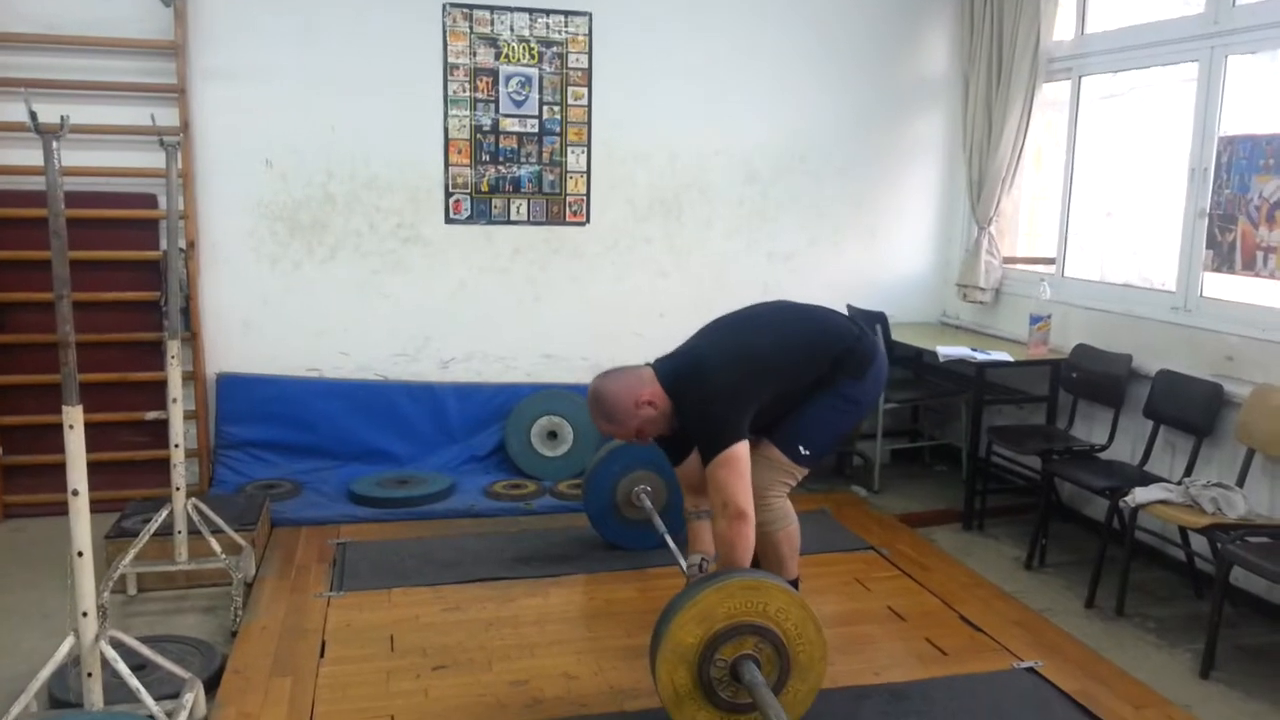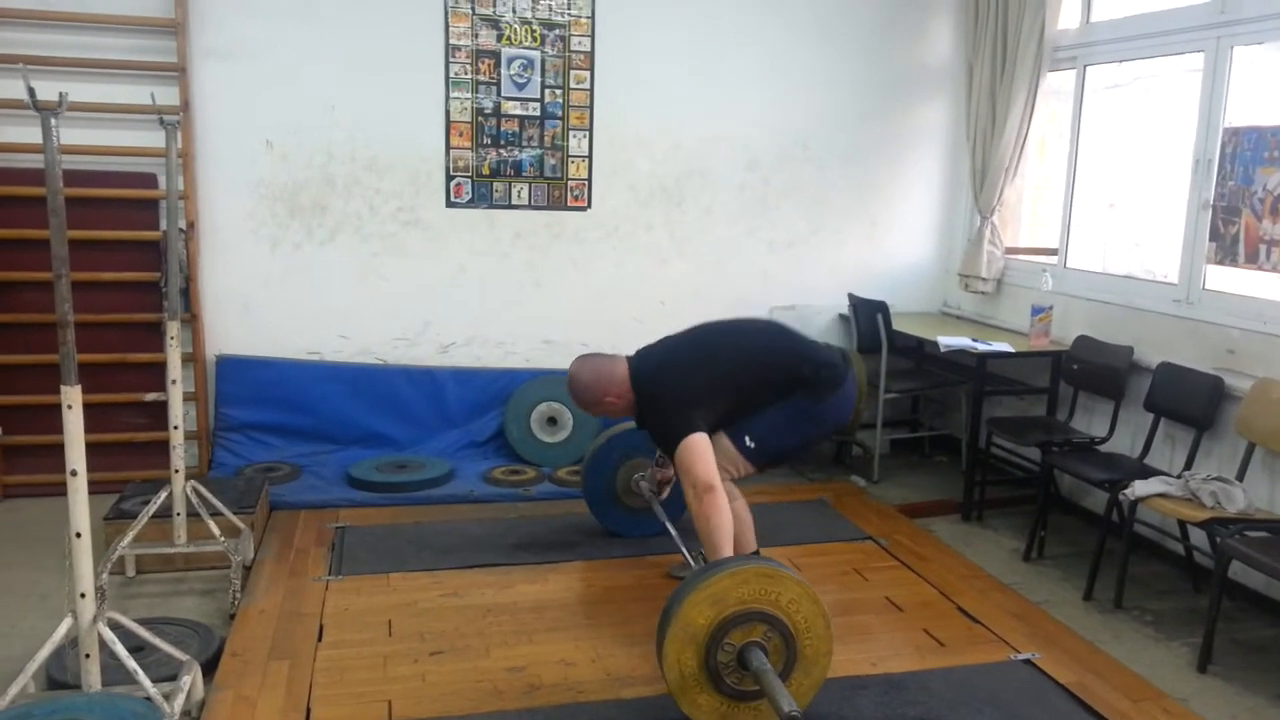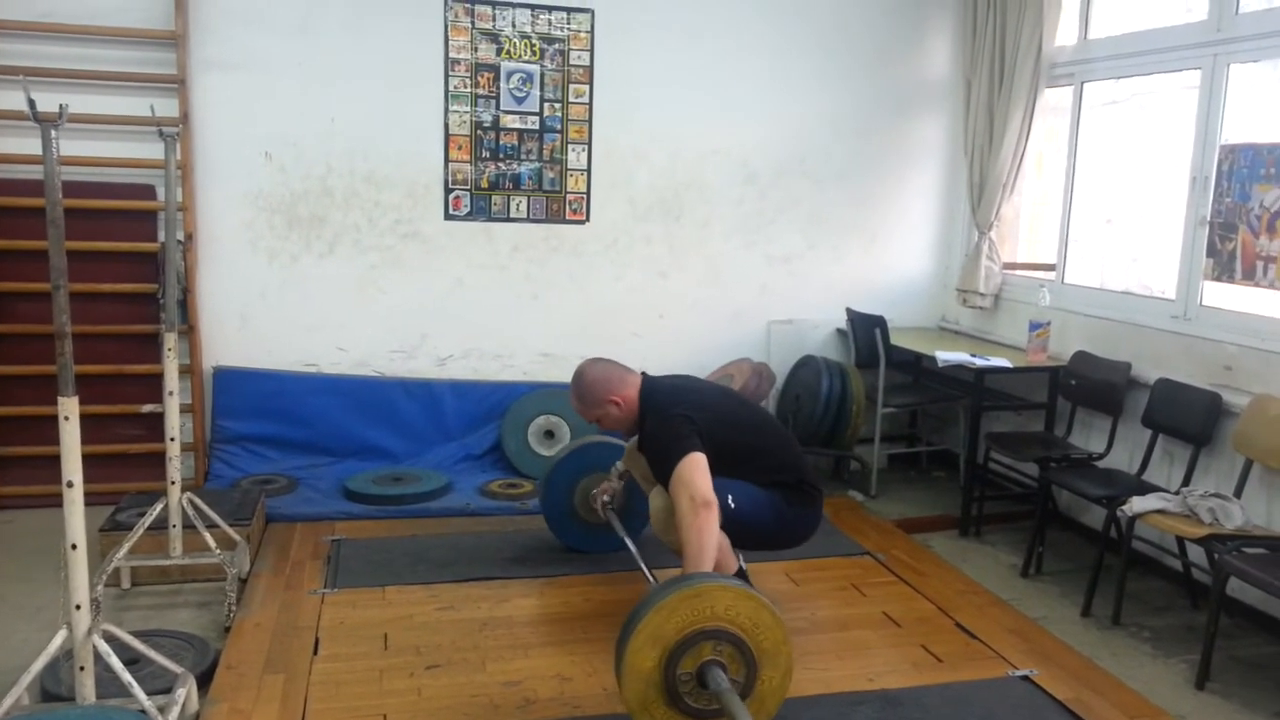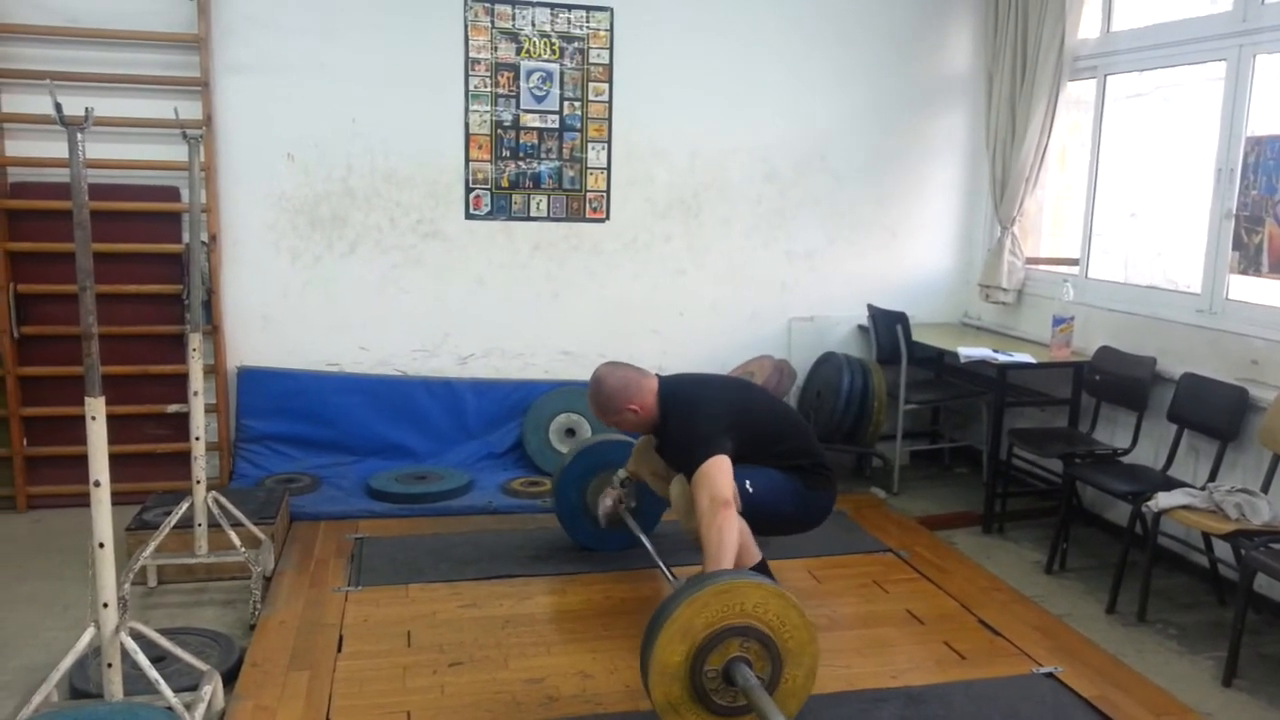
dt=1s
person 1, frame 1
left shoulder: (708, 400)
right shoulder: (670, 393)
left elbow: (734, 511)
right elbow: (698, 493)
right wrist: (699, 575)
left hip: (852, 365)
right hip: (802, 365)
left knee: (762, 485)
right knee: (735, 475)
person 1, frame 2
left shoulder: (664, 398)
right shoulder: (648, 368)
left elbow: (705, 488)
right wrist: (671, 466)
left hip: (822, 393)
right hip: (801, 379)
left knee: (709, 474)
right ankle: (718, 557)
person 1, frame 3
left shoulder: (668, 421)
right shoulder: (658, 395)
left elbow: (698, 507)
right wrist: (618, 475)
left hip: (791, 508)
left knee: (668, 506)
right knee: (640, 453)
right ankle: (726, 562)
person 1, frame 4
left shoulder: (695, 421)
right shoulder: (667, 395)
left elbow: (718, 506)
left hip: (805, 491)
left knee: (691, 491)
right knee: (648, 455)
right ankle: (740, 554)
